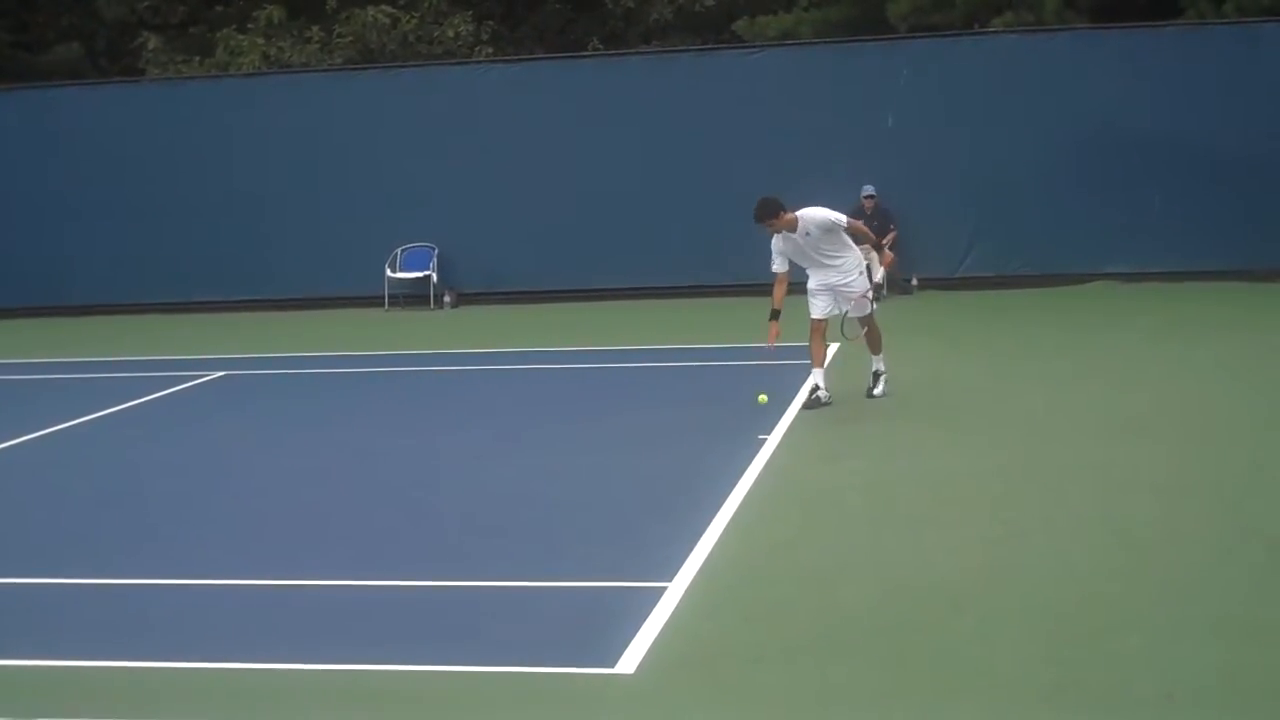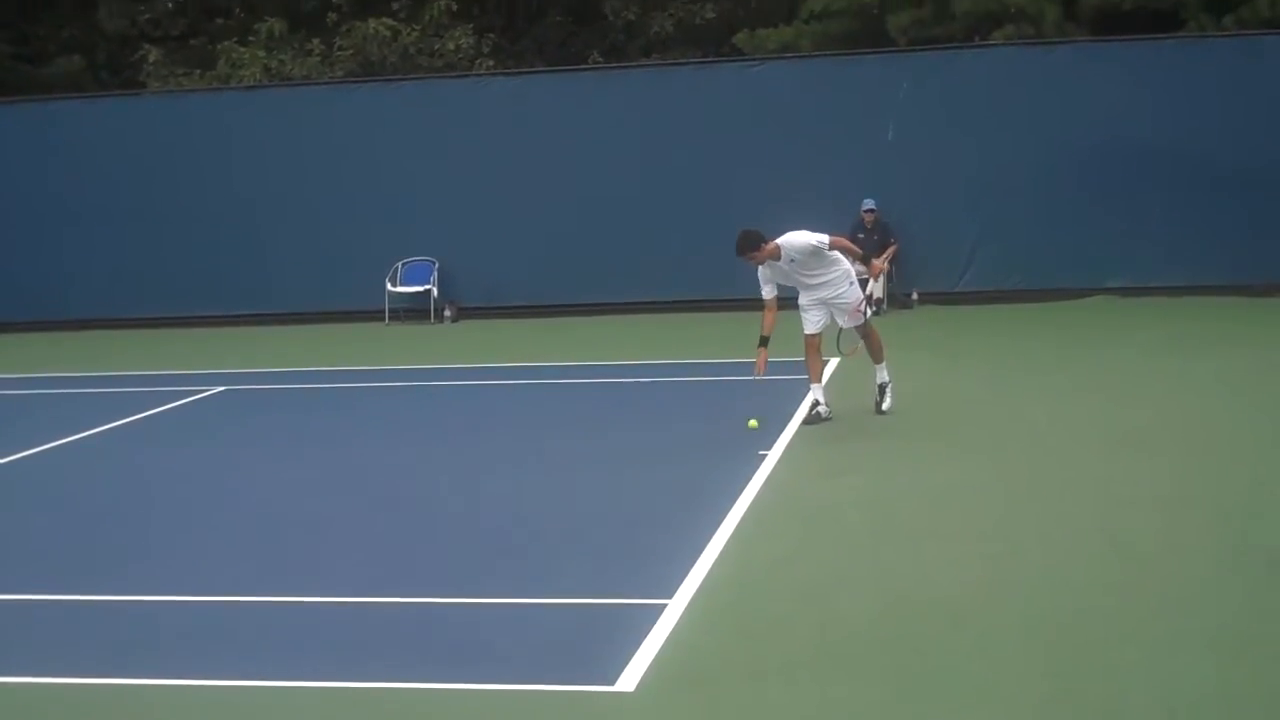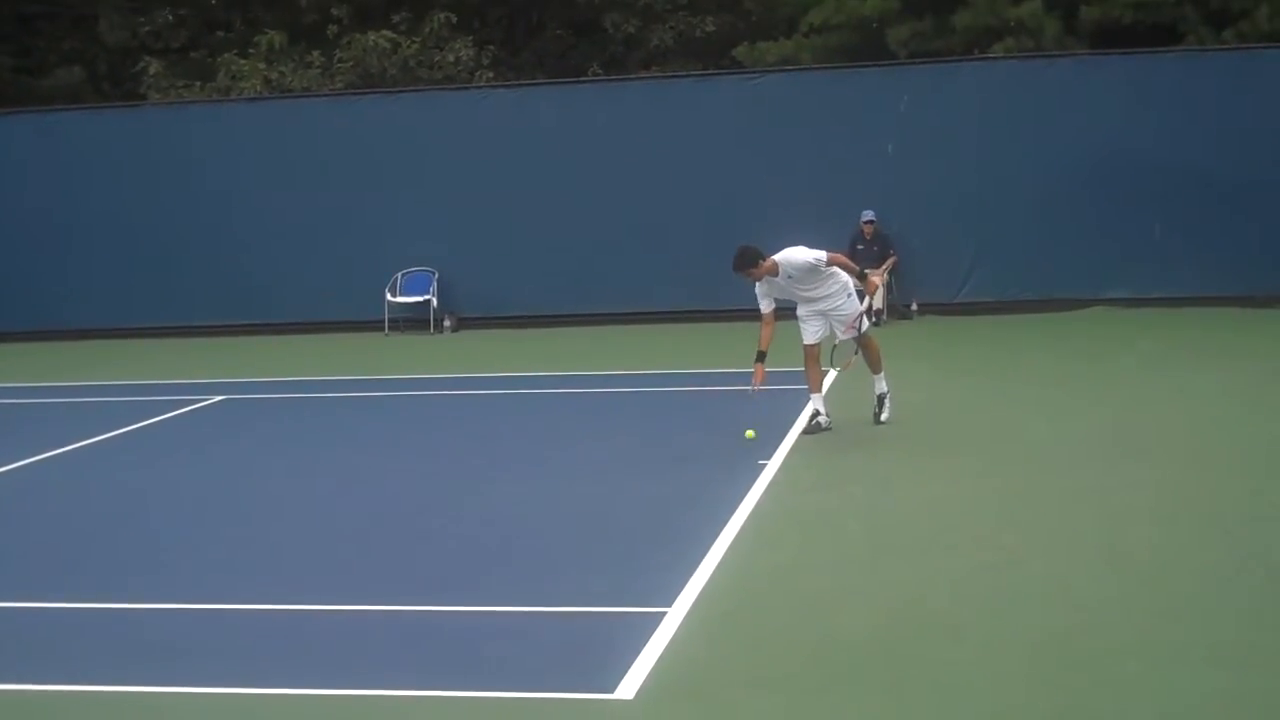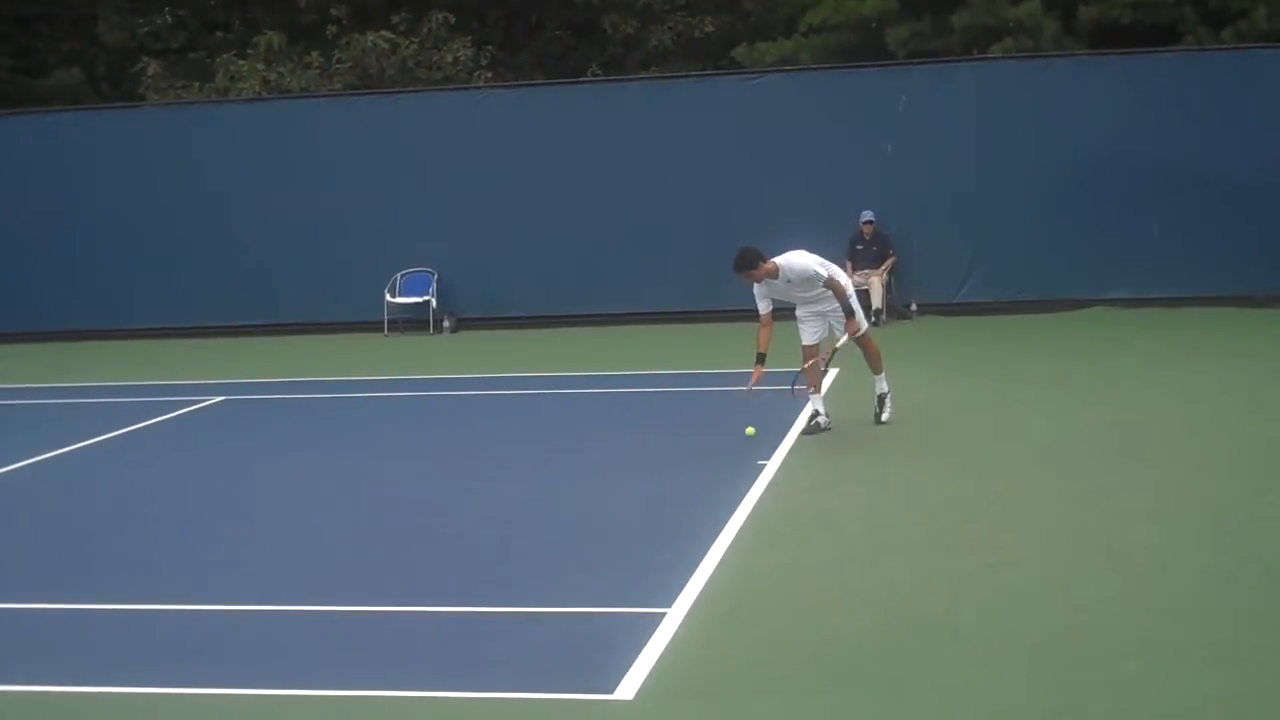
dt=0.4s
person 1, frame 1
left shoulder: (816, 216)
right shoulder: (778, 243)
left elbow: (855, 226)
right elbow: (781, 281)
right wrist: (775, 320)
left hip: (850, 270)
right hip: (820, 279)
left knee: (867, 322)
right knee: (817, 328)
left ankle: (878, 371)
right ankle: (820, 388)
person 1, frame 2
left shoulder: (797, 242)
right shoulder: (765, 272)
left elbow: (839, 242)
right elbow: (770, 309)
right wrist: (763, 347)
left hip: (840, 281)
right hip: (811, 294)
left knee: (865, 330)
right knee: (811, 343)
left ankle: (883, 381)
right ankle: (820, 404)
person 1, frame 3
left shoulder: (795, 258)
right shoulder: (763, 287)
left elbow: (837, 259)
right elbow: (767, 323)
left wrist: (865, 279)
right wrist: (760, 363)
left hip: (838, 292)
right hip: (809, 305)
left knee: (864, 340)
right knee: (810, 353)
left ankle: (881, 392)
right ankle: (820, 414)
person 1, frame 4
left shoulder: (796, 264)
right shoulder: (761, 288)
left elbow: (835, 285)
right elbow: (765, 325)
left wrist: (850, 318)
right wrist: (759, 364)
left hip: (836, 294)
right hip: (807, 305)
left knee: (863, 341)
right knee: (809, 354)
left ankle: (882, 392)
right ankle: (820, 415)
